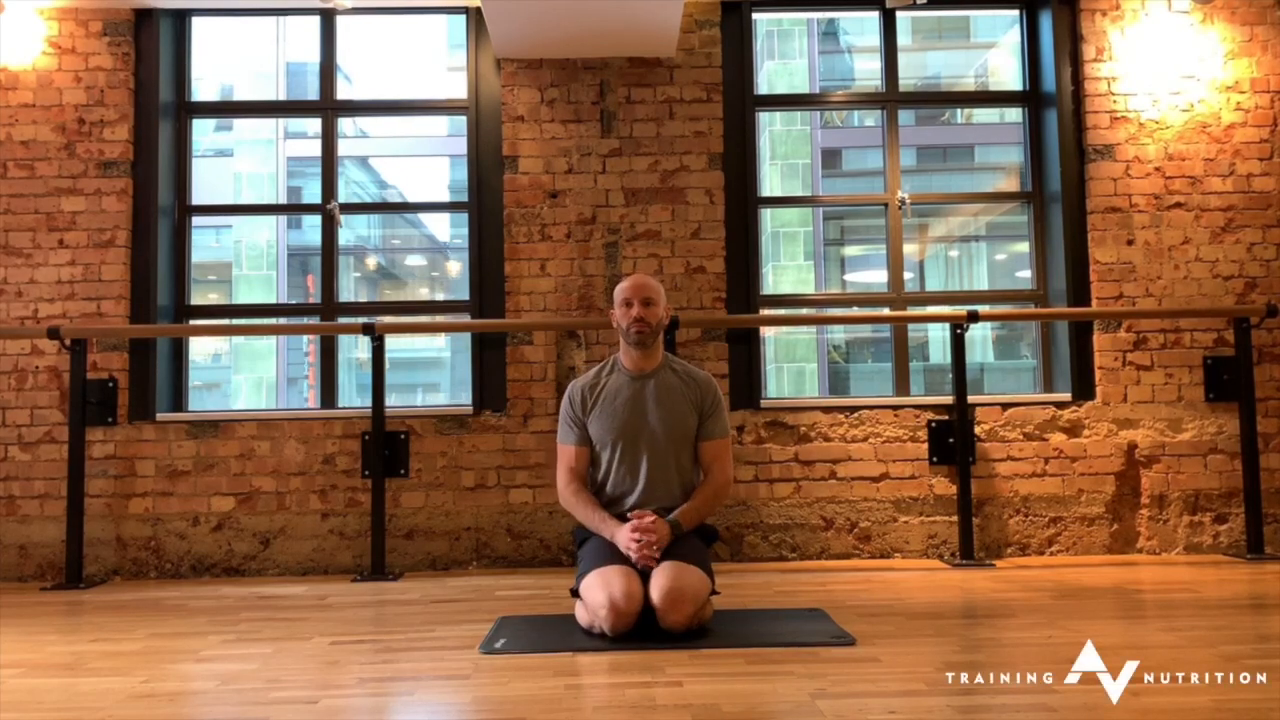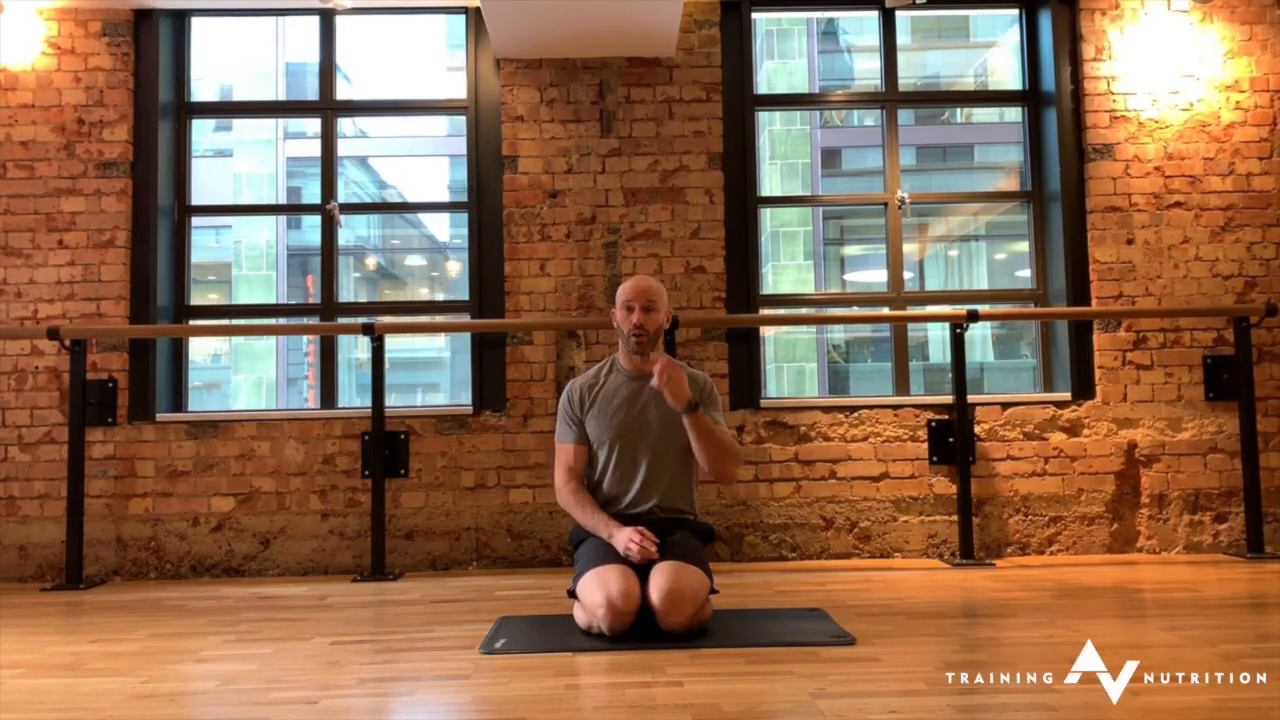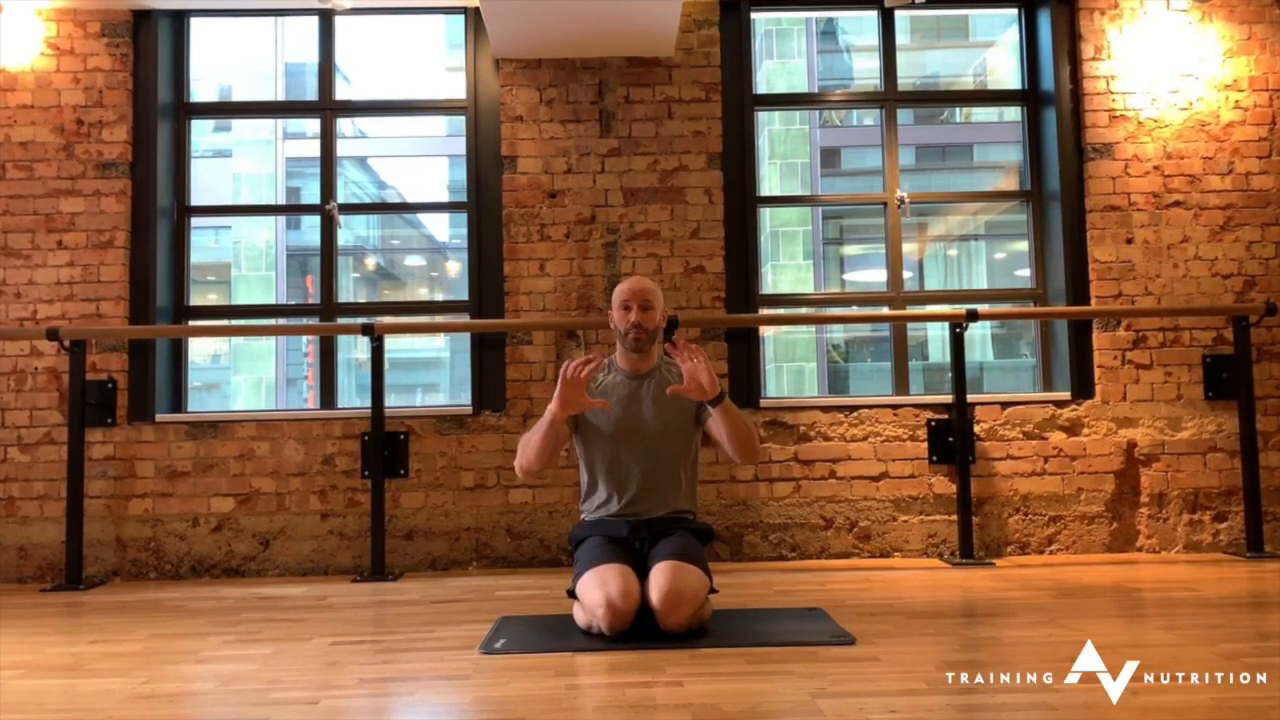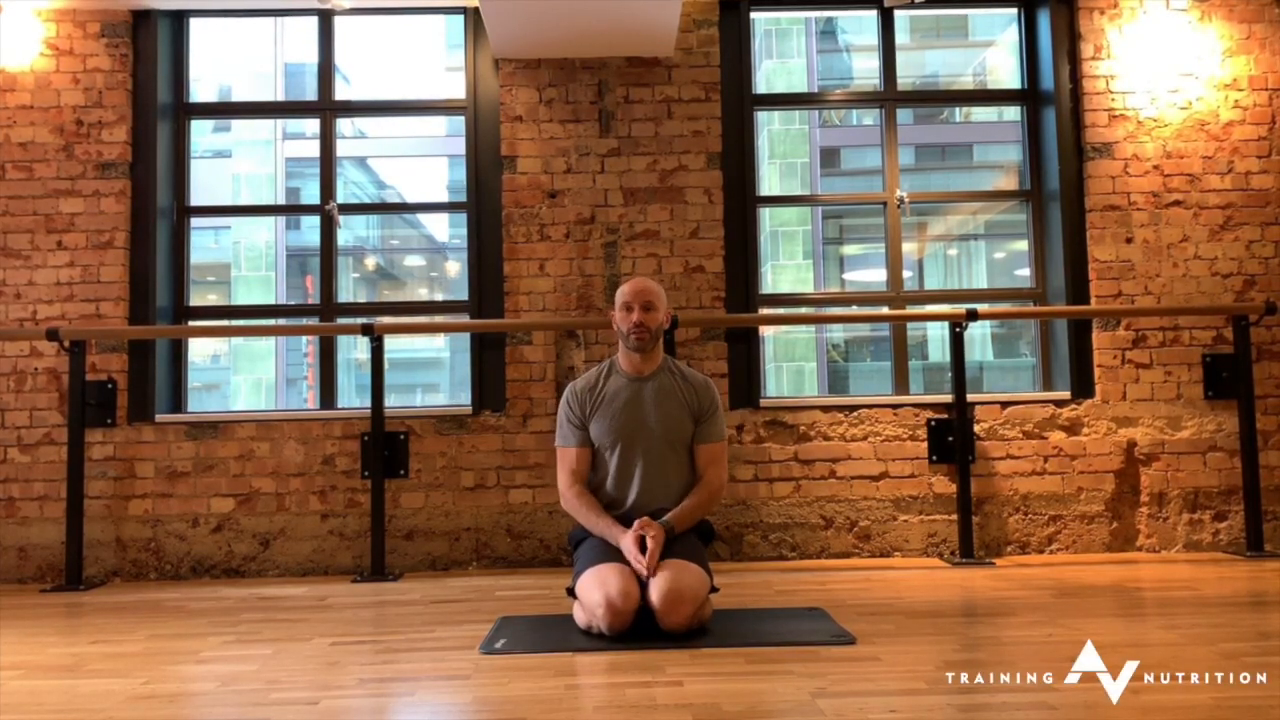
dt=1s
person 1, frame 1
left shoulder: (700, 387)
right shoulder: (582, 392)
left elbow: (719, 476)
right elbow: (569, 483)
left wrist: (671, 526)
right wrist: (616, 531)
left hip: (679, 528)
right hip: (607, 529)
left knee: (675, 608)
right knee: (616, 610)
right ankle: (589, 596)
person 1, frame 2
left shoulder: (696, 386)
right shoulder: (581, 391)
left elbow: (727, 471)
right elbow: (567, 484)
left wrist: (686, 405)
right wrist: (615, 532)
left hip: (676, 527)
right hip: (605, 530)
left knee: (675, 607)
right knee: (614, 609)
left ankle: (649, 594)
right ankle: (587, 597)
person 1, frame 3
left shoulder: (688, 384)
right shoulder: (583, 386)
left elbow: (748, 454)
right elbow: (526, 467)
left wrist: (716, 397)
right wrist: (556, 411)
left hip: (673, 527)
right hip: (604, 528)
left knee: (675, 608)
right knee: (613, 610)
right ankle: (588, 596)
person 1, frame 4
left shoulder: (699, 390)
right shoulder: (581, 393)
left elbow: (713, 481)
right elbow: (570, 488)
left wrist: (664, 527)
right wrist: (620, 536)
left hip: (677, 529)
right hip: (604, 531)
left knee: (674, 608)
right knee: (613, 609)
left ankle: (653, 591)
right ankle: (587, 594)
